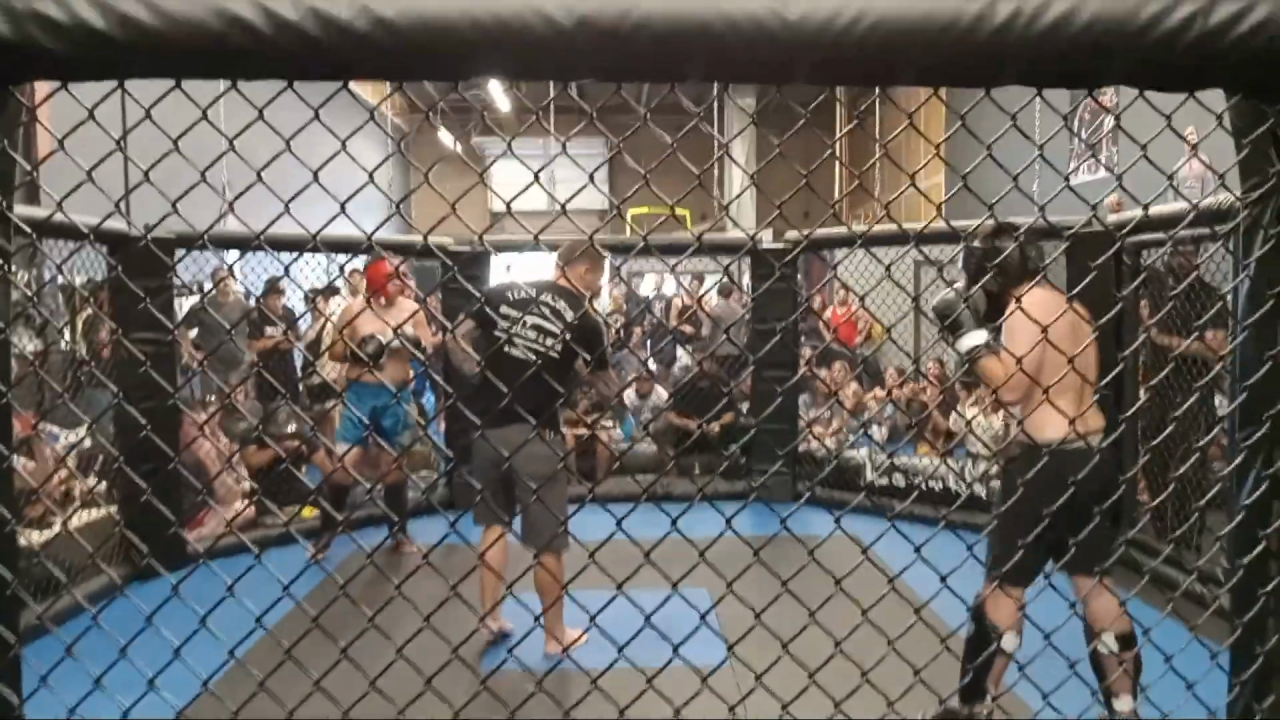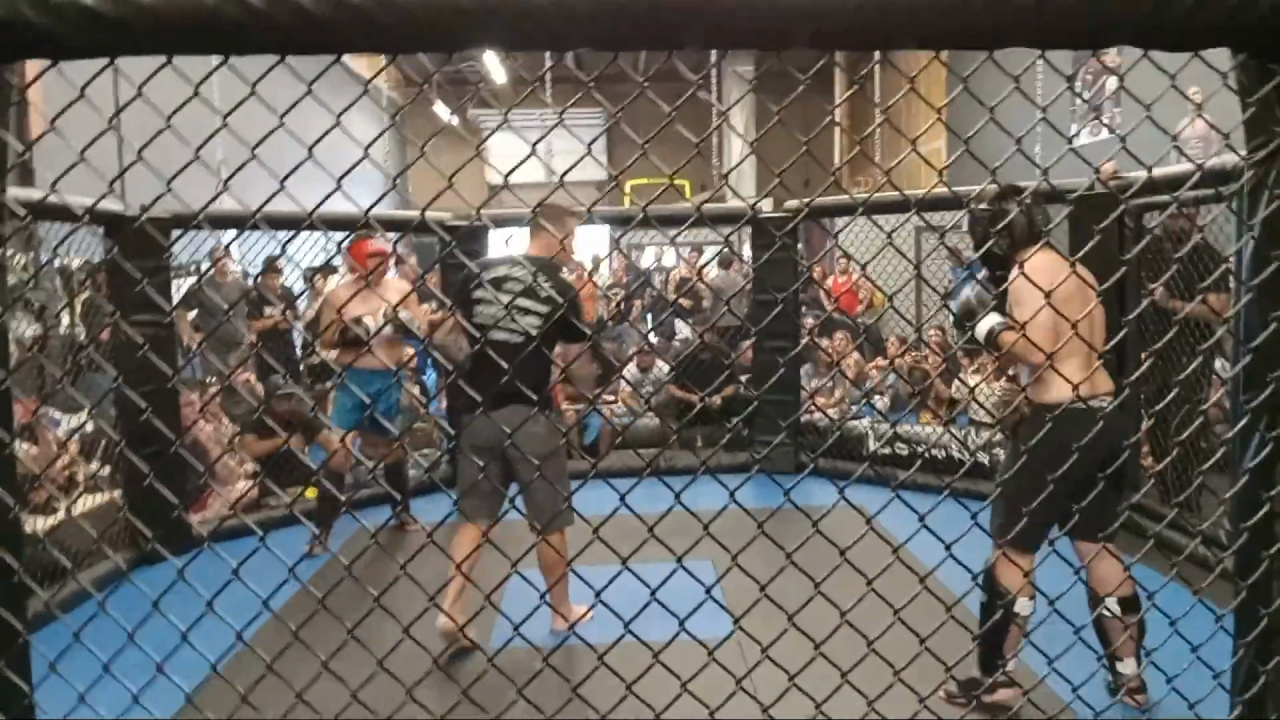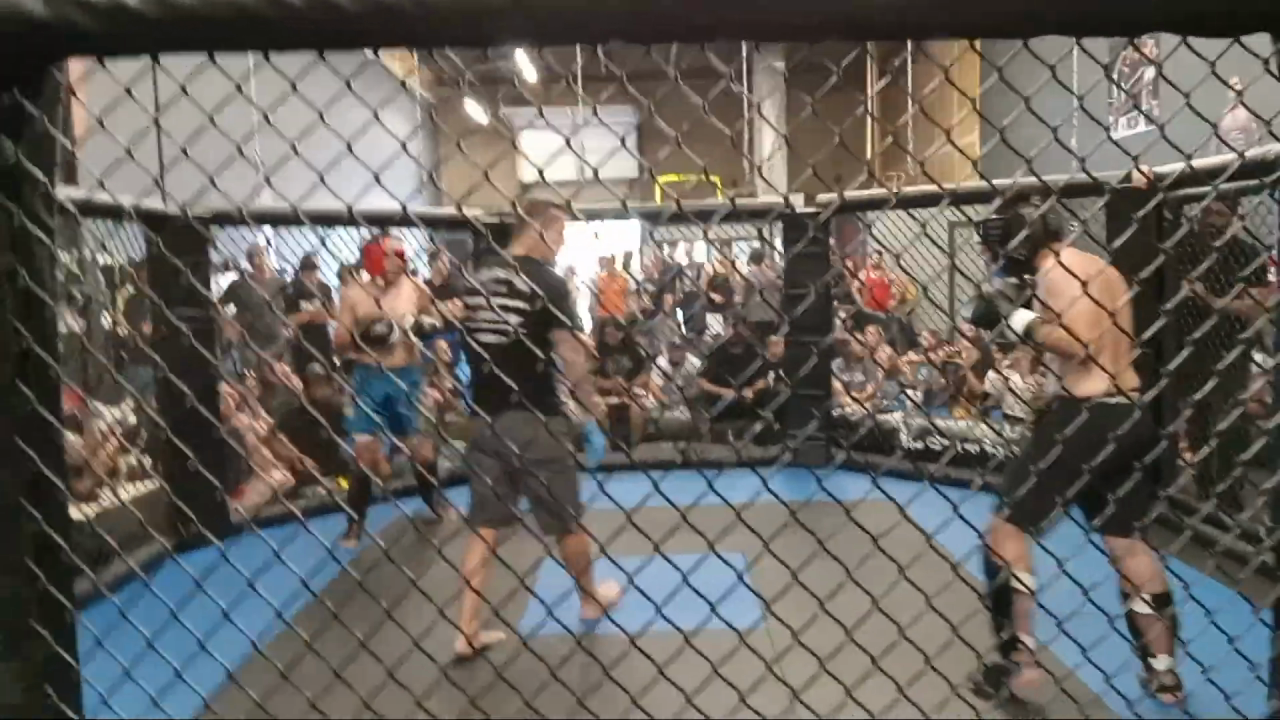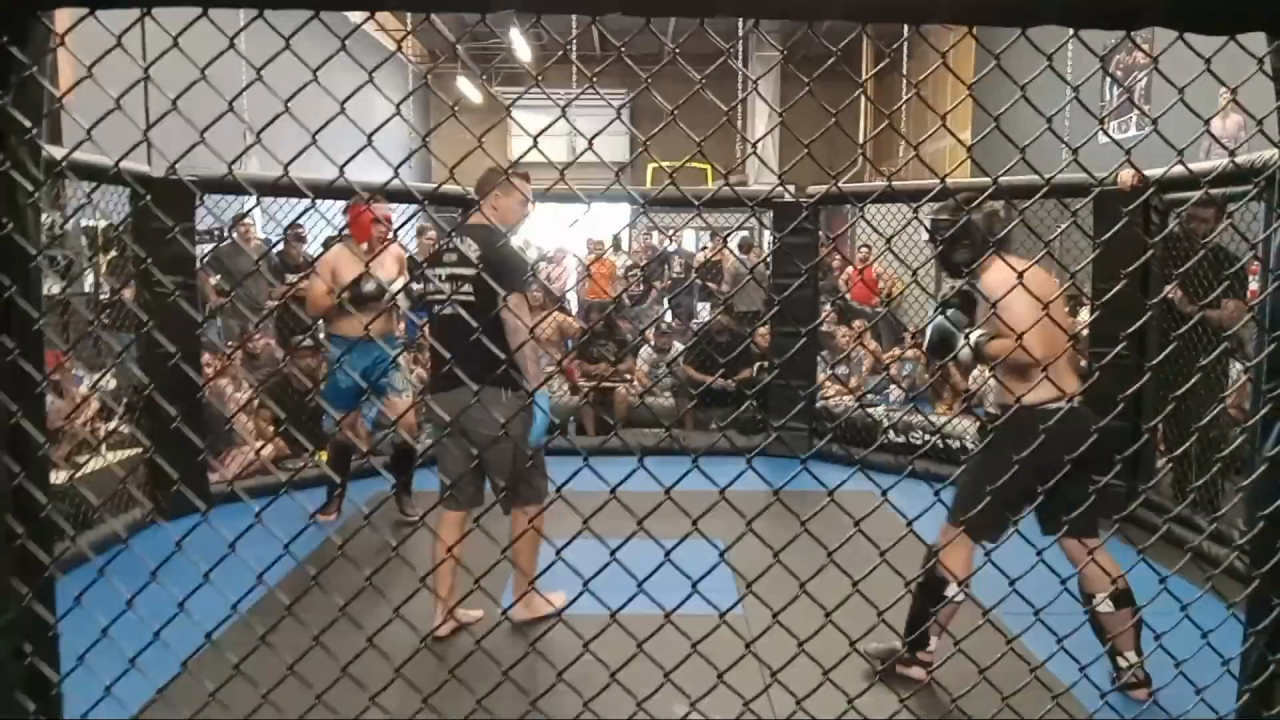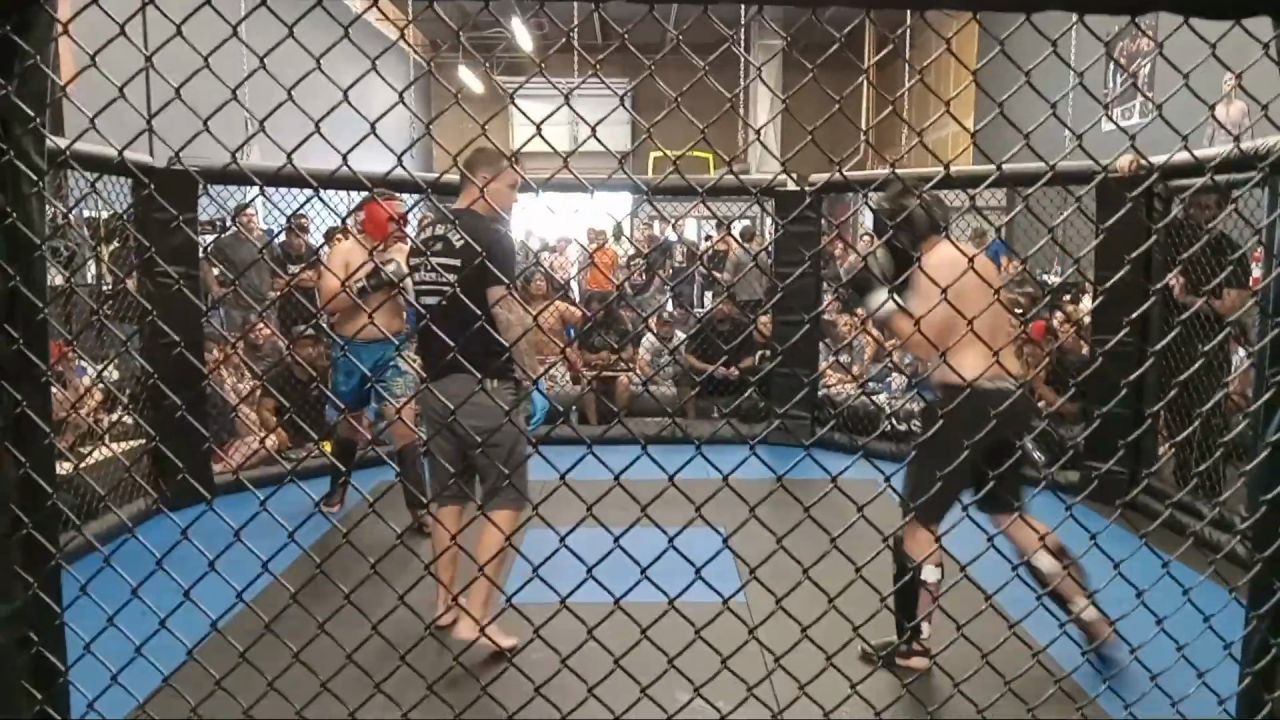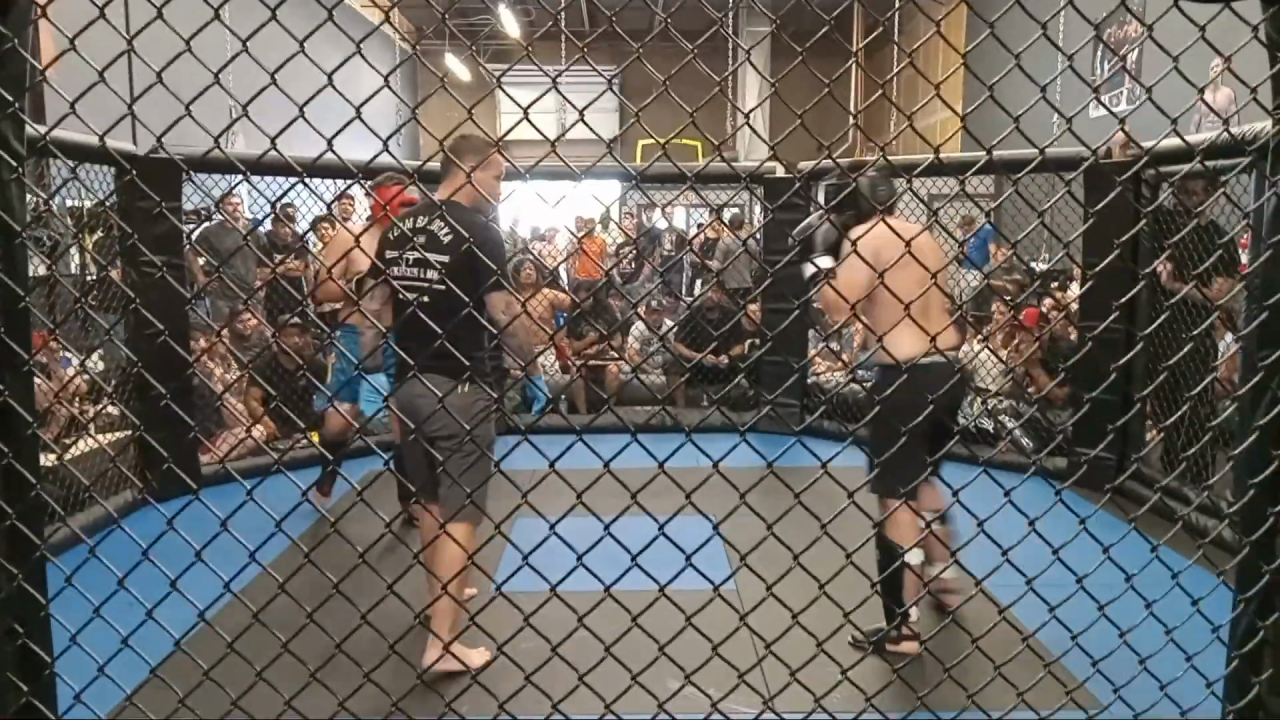
dt=0.2s
person 1, frame 1
left shoulder: (1024, 307)
right shoulder: (1071, 308)
left elbow: (1011, 390)
left wrist: (968, 335)
right wrist: (988, 332)
left hip: (1047, 461)
right hip: (1092, 456)
left knee: (1004, 584)
right knee: (1093, 582)
person 1, frame 2
left shoulder: (1030, 269)
right shoulder: (1075, 271)
left elbow: (1037, 353)
left wrist: (985, 322)
right wrist: (1003, 315)
left hip: (1059, 423)
right hip: (1102, 419)
left knee: (1012, 550)
right knee: (1098, 545)
left ankle: (996, 679)
right ankle: (1129, 676)
person 1, frame 3
left shoulder: (1057, 267)
right shoulder: (1097, 266)
left elbow: (1080, 343)
left wrist: (1019, 318)
right wrist: (1027, 311)
left hip: (1086, 416)
right hip: (1129, 415)
left knee: (1008, 528)
right knee: (1127, 541)
left ankle: (1019, 662)
right ankle: (1164, 672)
person 1, frame 4
left shoulder: (996, 275)
right shoulder: (1027, 271)
left elbow: (1031, 351)
left wrist: (968, 342)
right wrist: (972, 324)
left hip: (1029, 424)
right hip: (1073, 421)
left knee: (958, 535)
right knee: (1084, 544)
left ankle: (917, 654)
right ankle: (1132, 668)
person 1, frame 5
left shoulder: (932, 264)
right shoulder: (973, 258)
left elbow: (926, 345)
left wrist: (878, 298)
right wrist: (899, 289)
left hip: (967, 404)
right hip: (1009, 398)
left knee: (919, 522)
right knee: (1009, 513)
left ankle: (912, 644)
right ankle: (1089, 615)
person 1, frame 6
left shoulder: (864, 237)
right shoulder: (924, 236)
left elbow: (839, 311)
left wrist: (819, 261)
left hip: (905, 378)
right hip: (946, 371)
left knee: (895, 500)
right knee: (919, 478)
left ankle: (901, 628)
right ankle: (936, 575)
person 2, frame 1
left shoulder: (503, 293)
right shoulder: (584, 318)
left elbow: (456, 340)
right elbow: (604, 384)
left hip: (488, 427)
right hip: (535, 435)
left knee: (494, 522)
right knee: (548, 541)
left ankle: (490, 616)
right ankle: (556, 634)
person 2, frame 2
left shoulder: (482, 273)
right shoulder: (562, 290)
left elbow: (444, 337)
right elbow: (577, 363)
left hip: (480, 411)
right hip: (529, 414)
left knee: (475, 515)
right knee: (550, 520)
left ankle: (451, 609)
right ankle: (562, 610)
person 2, frame 3
left shoulder: (476, 278)
right shoulder: (547, 282)
right elbow: (571, 355)
right wrist: (596, 416)
left hip: (486, 415)
right hip: (534, 417)
left knee: (485, 523)
right knee: (564, 518)
left ankle: (466, 629)
right ankle: (591, 599)
person 2, frame 4
left shoulder: (441, 250)
right shoulder: (502, 251)
right elbow: (518, 324)
right wrist: (539, 390)
left hip: (446, 391)
right hip: (494, 392)
left knee: (455, 500)
right knee: (527, 495)
left ankle: (443, 610)
right ankle: (526, 597)
person 2, frame 5
left shoulder: (426, 236)
right shoulder: (490, 234)
right elbow: (508, 313)
right wrist: (536, 381)
left hip: (437, 382)
right hip: (485, 384)
left knee: (448, 494)
right knee: (504, 497)
left ankle: (446, 602)
right ankle: (475, 616)
person 2, frame 6
left shoulder: (398, 228)
right shoulder: (477, 230)
right elbow: (503, 313)
left hip: (409, 381)
right hip: (459, 385)
left knee: (431, 497)
right knee: (461, 508)
left ankle: (442, 596)
right ankle: (442, 642)
person 3, frame 1
left shoulder: (1208, 297)
right shoulder: (1155, 283)
left elbow: (1216, 350)
left wrist: (1167, 341)
left hip: (1191, 400)
right hip: (1156, 393)
left knee: (1184, 476)
right knee: (1152, 469)
left ankle: (1184, 547)
right ankle: (1165, 538)
person 3, frame 2
left shoulder: (1208, 258)
right shoulder: (1151, 247)
left elbow: (1218, 312)
left wrist: (1173, 304)
left hip: (1191, 360)
right hip: (1155, 356)
left knee: (1185, 439)
right knee: (1158, 434)
left ankle: (1186, 510)
right ankle: (1168, 504)
person 3, frame 3
left shoulder: (1247, 255)
right shoulder: (1188, 244)
left elbow: (1257, 308)
left wrist: (1212, 301)
left hip: (1228, 355)
right hip: (1191, 351)
left knee: (1224, 432)
right knee: (1197, 432)
left ankle: (1229, 503)
right ankle: (1208, 498)
person 3, frame 4
left shoulder: (1229, 265)
right shoulder: (1171, 244)
left elbow: (1233, 319)
left wrist: (1190, 308)
right wrist: (1134, 180)
left hip: (1206, 364)
right hip: (1167, 357)
left knee: (1205, 438)
right knee: (1173, 436)
left ankle: (1207, 509)
right ankle: (1182, 501)
person 3, frame 5
left shoulder: (1231, 253)
right shoulder: (1175, 233)
left elbow: (1233, 309)
left wrist: (1190, 299)
left hip: (1208, 353)
right hip: (1170, 345)
left knee: (1209, 426)
right knee: (1176, 424)
left ankle: (1210, 496)
right ankle: (1185, 489)
person 3, frame 6
left shoulder: (1220, 241)
right shoulder: (1168, 223)
left elbow: (1219, 295)
left wrist: (1175, 285)
left hip: (1195, 339)
right hip: (1157, 331)
left knee: (1195, 415)
right knee: (1163, 411)
left ankle: (1200, 484)
right ankle: (1172, 475)
person 4, frame 1
left shoulder: (413, 311)
right shoulder: (354, 310)
left elbow: (429, 349)
right elbow: (334, 352)
left wrist: (416, 344)
right wrist: (356, 351)
left hip: (397, 396)
right hip: (360, 394)
left knee: (395, 466)
right knee: (345, 464)
left ankle: (399, 530)
right ankle: (328, 530)
person 4, frame 2
left shoulder: (402, 289)
right shoulder: (339, 294)
left elbow: (421, 328)
right elbow: (324, 339)
left wrist: (407, 325)
right wrist: (344, 336)
left hip: (391, 378)
right hip: (352, 379)
left knee: (393, 447)
left ankle: (402, 509)
person 4, frame 3
left shoulder: (415, 288)
right shoulder: (354, 294)
left elbow: (434, 320)
right elbow: (340, 341)
left wrist: (427, 325)
right wrist: (363, 335)
left hip: (407, 377)
right hip: (369, 379)
left knee: (422, 450)
right knee: (366, 453)
left ankle: (431, 495)
right ankle: (355, 521)
person 4, frame 4
left shoulder: (396, 254)
right shoulder: (333, 258)
left elbow: (403, 289)
right elbow: (313, 307)
left wrist: (407, 292)
right wrist: (349, 295)
left hip: (386, 348)
right hip: (346, 351)
left knee: (406, 423)
right knee: (344, 427)
left ankle: (403, 490)
right ankle: (335, 495)
person 4, frame 5
left shoulder: (404, 252)
right shoulder: (343, 252)
left elbow: (415, 290)
right elbow: (327, 304)
left wrist: (413, 285)
right wrist: (368, 284)
left hip: (393, 348)
right hip: (352, 349)
left knee: (405, 425)
right knee: (349, 423)
left ankle: (420, 508)
right ankle: (338, 485)
person 4, frame 6
right shoulder: (347, 237)
right elbow: (320, 291)
right wrist: (359, 285)
right hip: (355, 339)
right knee: (338, 423)
right ankle: (329, 473)
